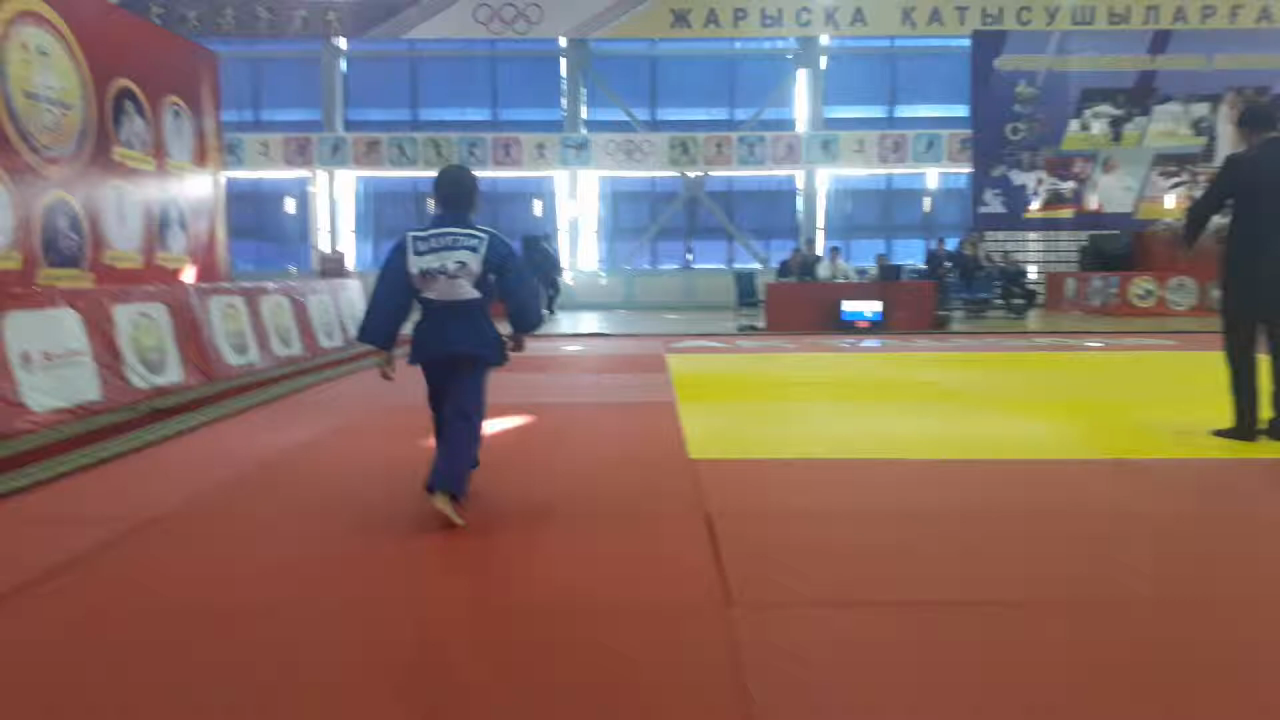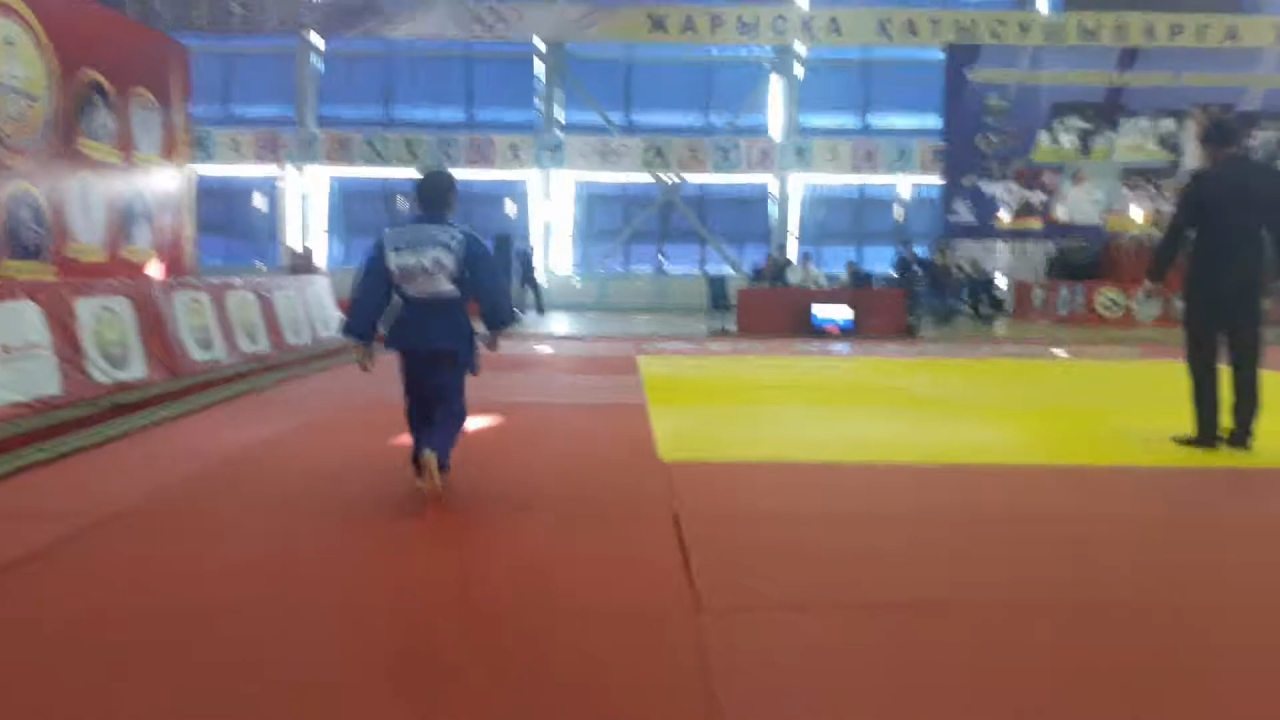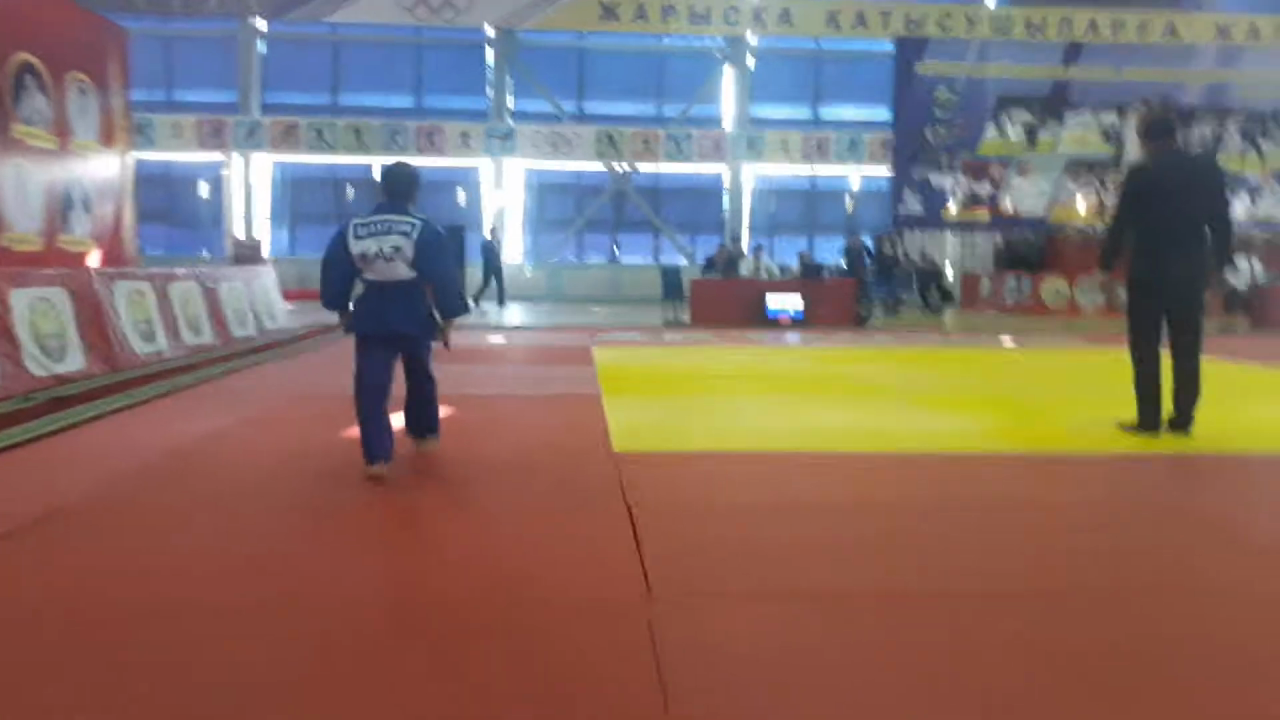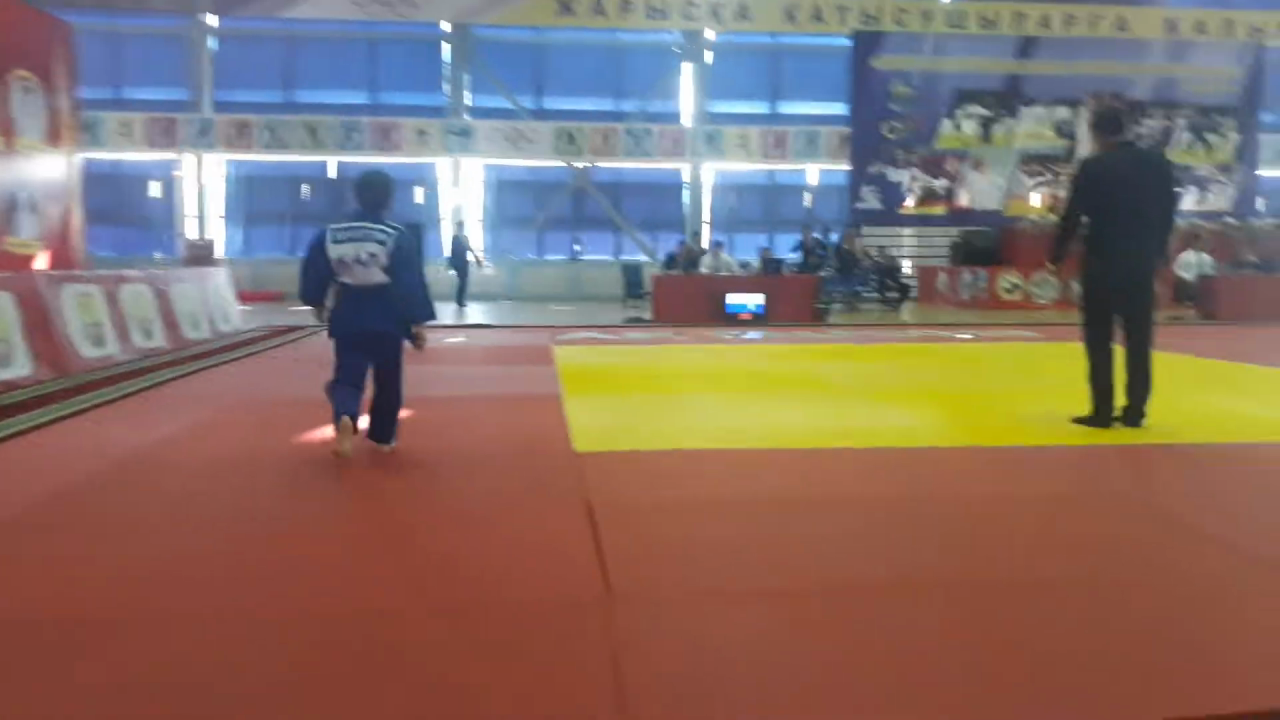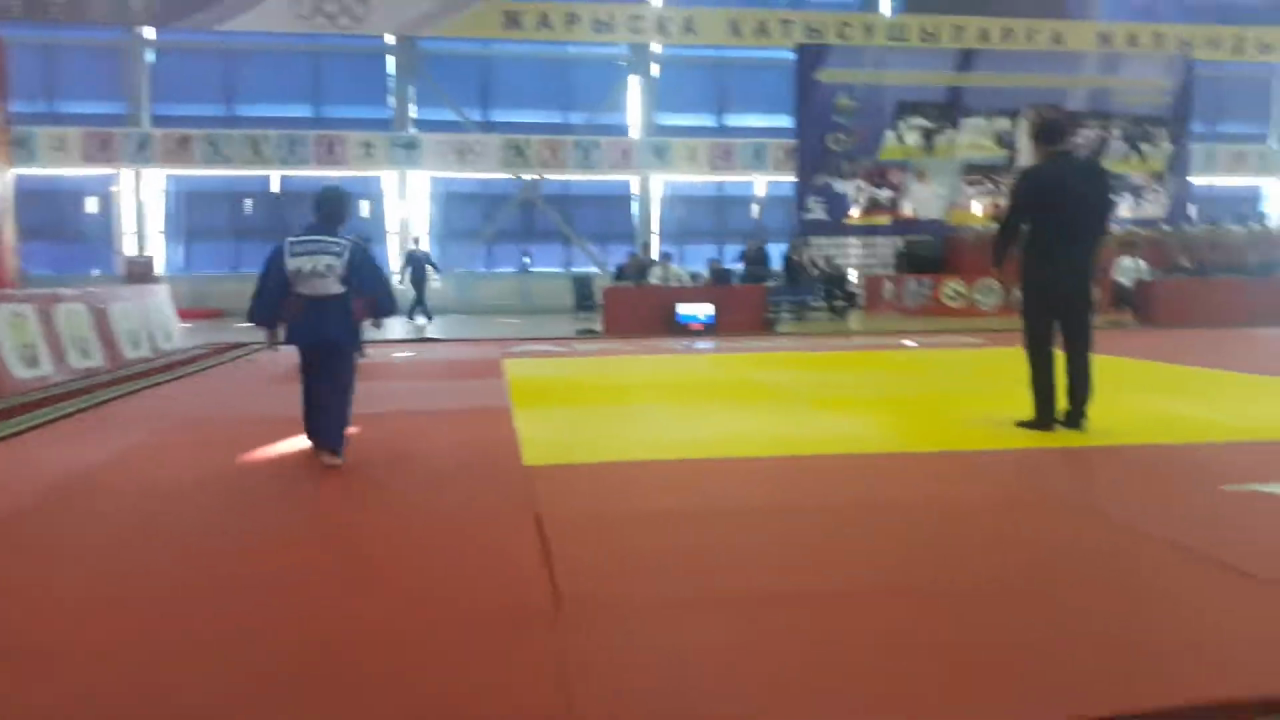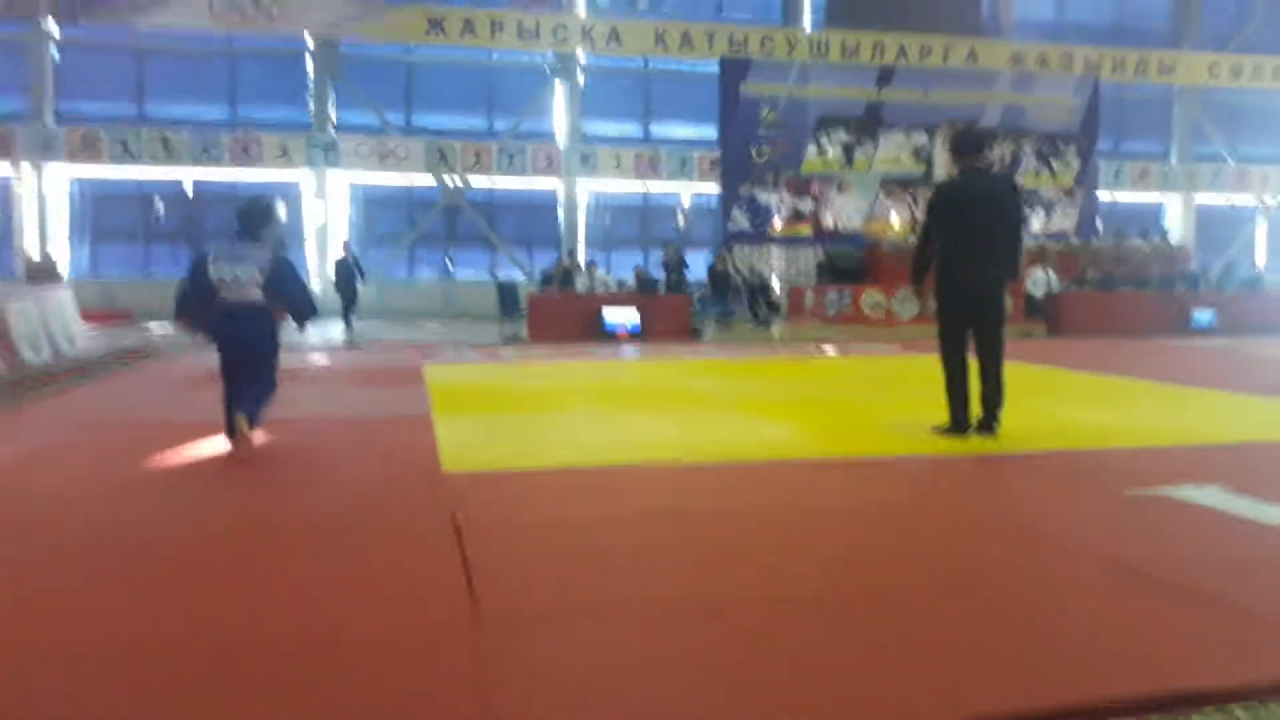
dt=0.2s
person 1, frame 1
left shoulder: (1240, 164)
left elbow: (1206, 206)
left wrist: (1189, 237)
left hip: (1246, 266)
left knee: (1241, 346)
left ankle: (1246, 423)
person 1, frame 2
left shoulder: (1203, 181)
left elbow: (1177, 230)
left wrist: (1155, 274)
left hip: (1207, 280)
right hip: (1248, 280)
left knee: (1202, 357)
right knee: (1245, 358)
left ankle: (1206, 431)
right ankle: (1242, 430)
person 1, frame 3
left shoulder: (1142, 174)
right shoulder: (1207, 170)
left elbow: (1122, 223)
right elbow: (1220, 220)
left wrist: (1107, 264)
right wrist: (1220, 261)
left hip: (1148, 270)
right hip: (1190, 269)
left knee: (1145, 345)
right knee: (1187, 345)
left ankle: (1149, 417)
right ankle: (1183, 416)
person 1, frame 4
left shoulder: (1093, 167)
right shoulder: (1157, 163)
left elbow: (1072, 215)
right elbow: (1167, 213)
left wrist: (1056, 257)
right wrist: (1155, 253)
left hip: (1102, 262)
right hip: (1141, 262)
left knee: (1099, 338)
right knee: (1138, 338)
left ankle: (1102, 411)
right ankle: (1135, 409)
person 1, frame 5
left shoulder: (1033, 177)
right shoulder: (1093, 173)
left elbow: (1013, 221)
right elbow: (1101, 220)
left wrist: (998, 257)
left hip: (1042, 268)
right hip: (1078, 269)
left knee: (1039, 343)
right knee: (1077, 343)
left ankle: (1045, 414)
right ankle: (1076, 413)
person 1, frame 6
left shoulder: (947, 191)
right shoulder: (1007, 187)
left elbow: (929, 238)
right elbow: (1014, 235)
left wrist: (917, 277)
right wrist: (1009, 272)
left hip: (954, 281)
right hip: (991, 280)
left knee: (954, 351)
right knee: (990, 352)
left ankle: (960, 420)
right ankle: (989, 419)
person 2, frame 1
left shoulder: (409, 244)
right shoulder: (491, 243)
left elbow: (389, 298)
right elbow: (519, 290)
left wrist: (384, 347)
right wrist: (521, 329)
left hip: (431, 339)
right hip: (474, 339)
left knee: (443, 409)
right knee: (465, 413)
left ankle: (458, 469)
right ankle: (445, 488)
person 2, frame 2
left shoulder: (390, 241)
right shoulder: (466, 242)
left elbow: (369, 293)
right elbow: (490, 288)
left wrist: (362, 340)
right wrist: (494, 327)
left hip: (410, 332)
right hip: (452, 333)
left knee: (419, 403)
right knee: (449, 404)
left ankle: (425, 467)
right ankle: (433, 452)
person 2, frame 3
left shoulder: (352, 230)
right shoulder: (424, 230)
left elbow: (334, 274)
right elbow: (443, 277)
left wrist: (343, 308)
right wrist: (447, 318)
left hip: (371, 317)
right hip: (412, 316)
left knee: (371, 386)
right knee: (420, 378)
left ankle: (376, 457)
right ankle: (424, 434)
person 2, frame 4
left shoulder: (329, 235)
right shoulder: (397, 238)
left elbow: (313, 275)
right elbow: (412, 285)
left wrist: (319, 302)
right wrist: (418, 323)
left hip: (348, 317)
right hip: (386, 319)
left knee: (347, 377)
right knee: (388, 378)
left ankle: (345, 420)
right ankle: (383, 436)
person 2, frame 5
left shoulder: (287, 248)
right shoulder: (353, 249)
left elbow: (270, 289)
right elbow: (377, 288)
left wrist: (270, 324)
right wrist: (376, 312)
left hip: (305, 326)
right hip: (340, 328)
left knee: (313, 383)
right knee: (337, 387)
left ankle: (318, 437)
right ankle: (330, 448)
person 2, frame 6
left shoulder: (213, 254)
right shoulder: (273, 260)
left elbow: (191, 291)
right elbow: (295, 293)
left wrist: (196, 320)
right wrist: (301, 316)
left hip: (227, 329)
right hip: (259, 330)
left knee: (233, 381)
right knee: (261, 382)
left ankle: (236, 433)
right ankle: (244, 417)
